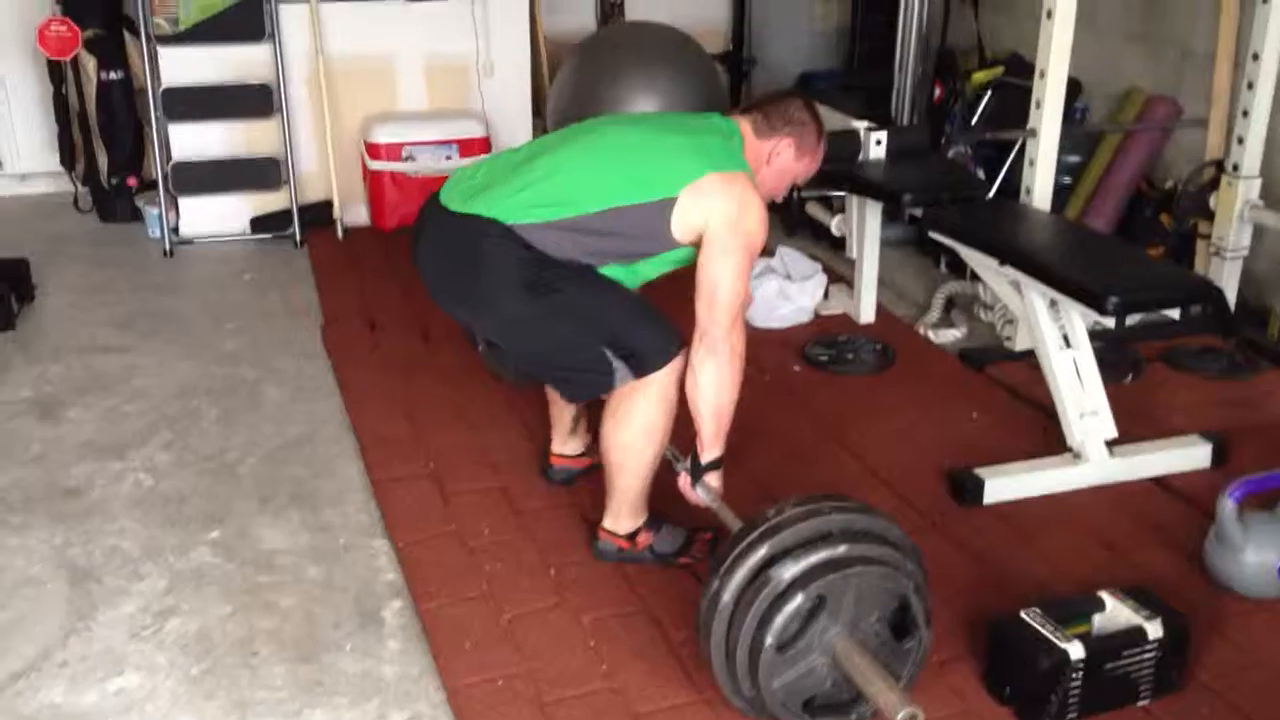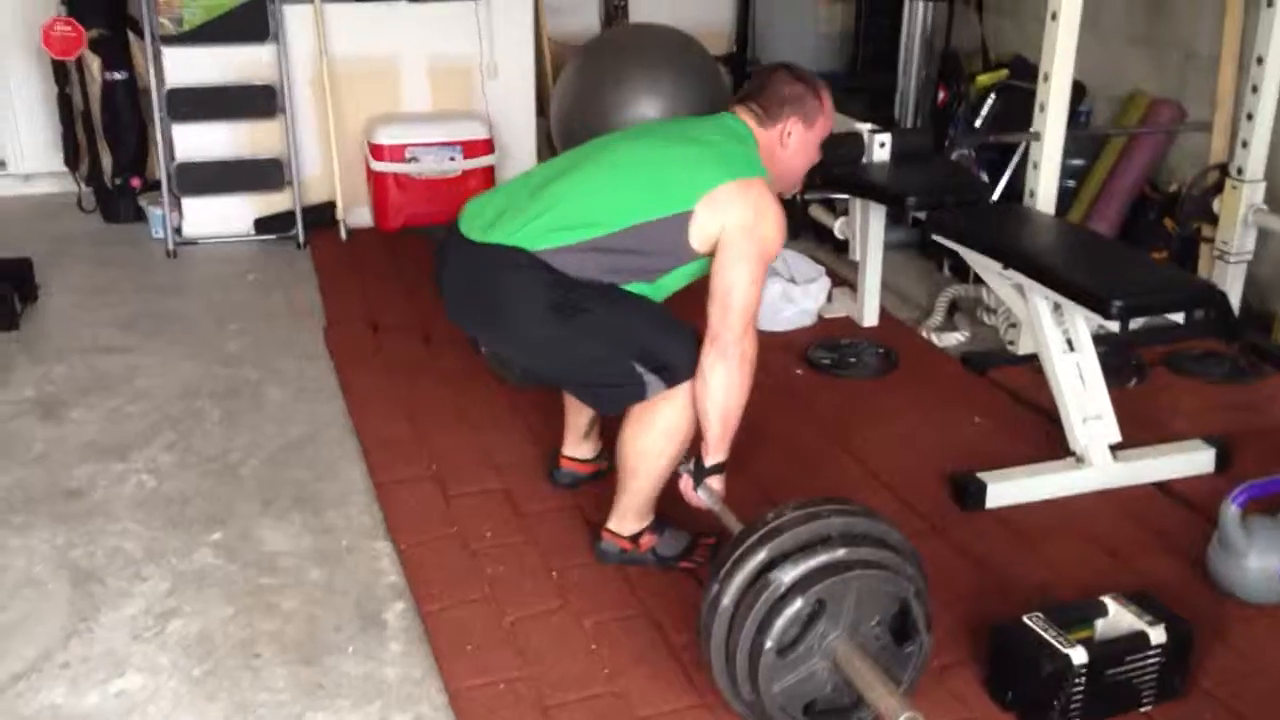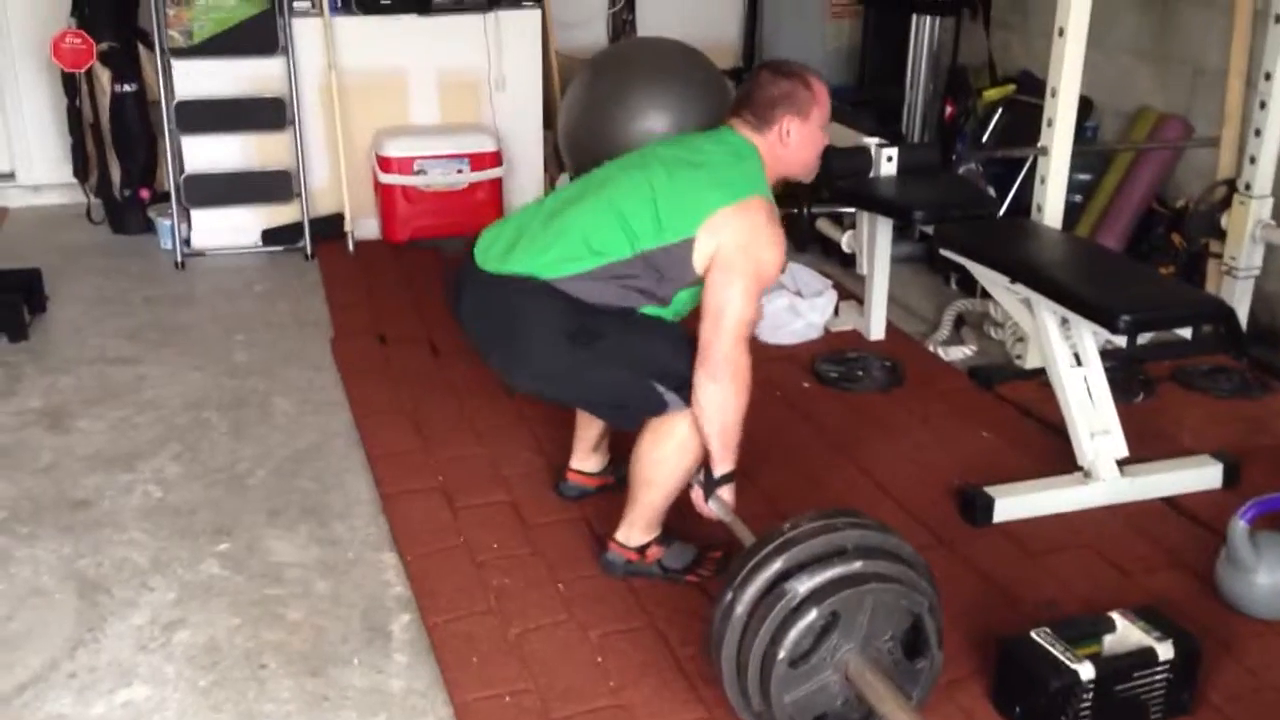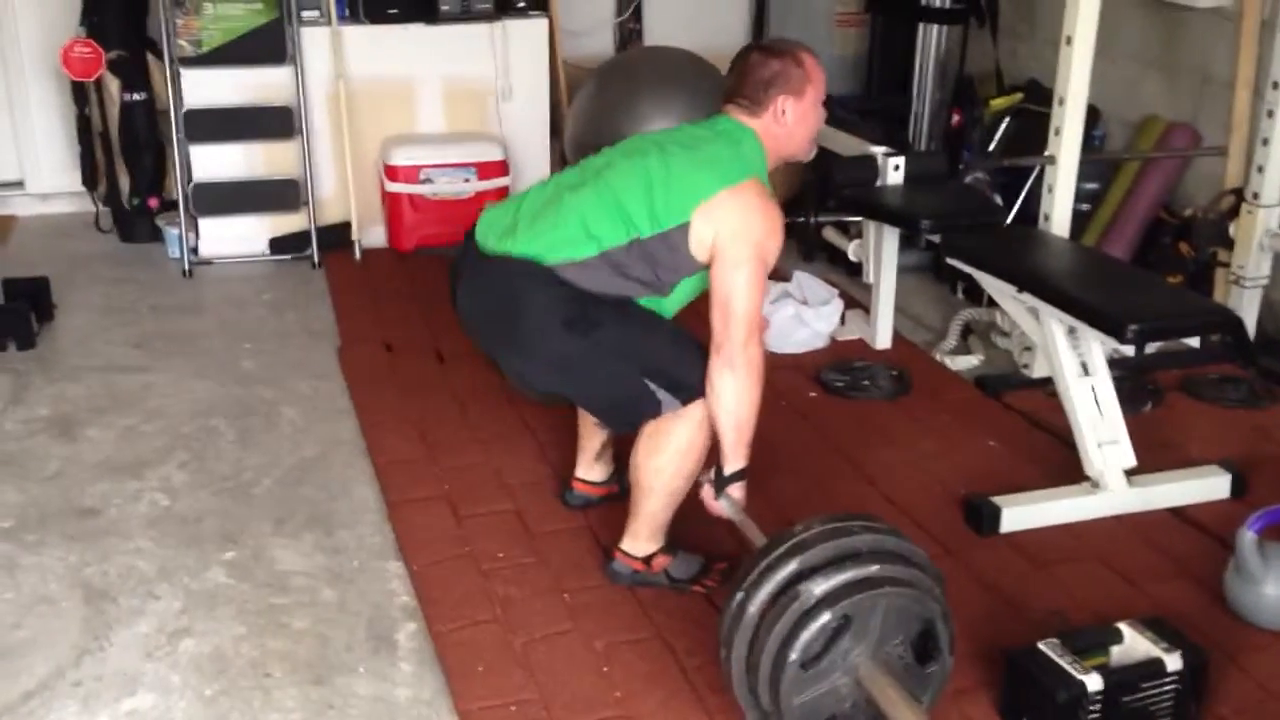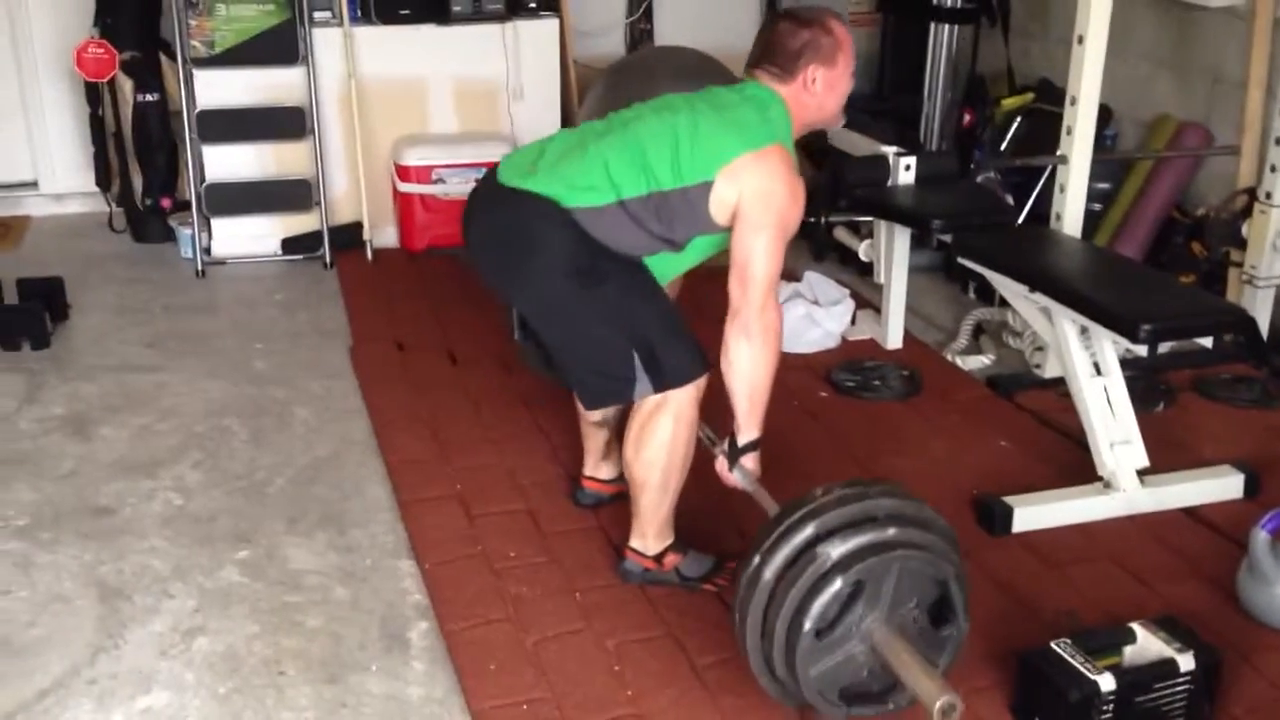
dt=0.3s
person 1, frame 1
left shoulder: (686, 133)
right shoulder: (735, 199)
right elbow: (717, 339)
right wrist: (709, 460)
left hip: (449, 220)
right hip: (485, 254)
left knee: (581, 323)
right knee: (654, 362)
left ankle: (568, 451)
right ankle: (624, 530)
person 1, frame 2
left shoulder: (693, 135)
right shoulder: (753, 205)
right elbow: (728, 344)
right wrist: (713, 463)
left hip: (469, 246)
right hip: (505, 281)
left knee: (605, 328)
right knee: (678, 370)
left ankle: (579, 455)
right ankle: (629, 533)
person 1, frame 3
left shoulder: (697, 152)
right shoulder: (752, 223)
right elbow: (721, 361)
right wrist: (721, 473)
left hip: (490, 274)
right hip: (524, 313)
left knee: (633, 348)
right knee: (693, 389)
left ankle: (586, 468)
right ankle: (635, 544)
person 1, frame 4
left shoulder: (696, 142)
right shoulder: (749, 208)
right elbow: (735, 353)
left wrist: (646, 354)
right wrist: (733, 470)
left hip: (488, 263)
right hip: (521, 297)
left knee: (628, 351)
right knee: (694, 392)
left ankle: (592, 476)
right ankle: (641, 553)
person 1, frame 5
left shoulder: (723, 109)
right shoulder: (772, 172)
right elbow: (751, 317)
left wrist: (648, 321)
right wrist: (745, 443)
left hip: (503, 203)
right hip: (542, 231)
left knee: (607, 344)
right knee: (672, 380)
left ankle: (600, 474)
right ankle: (652, 552)
